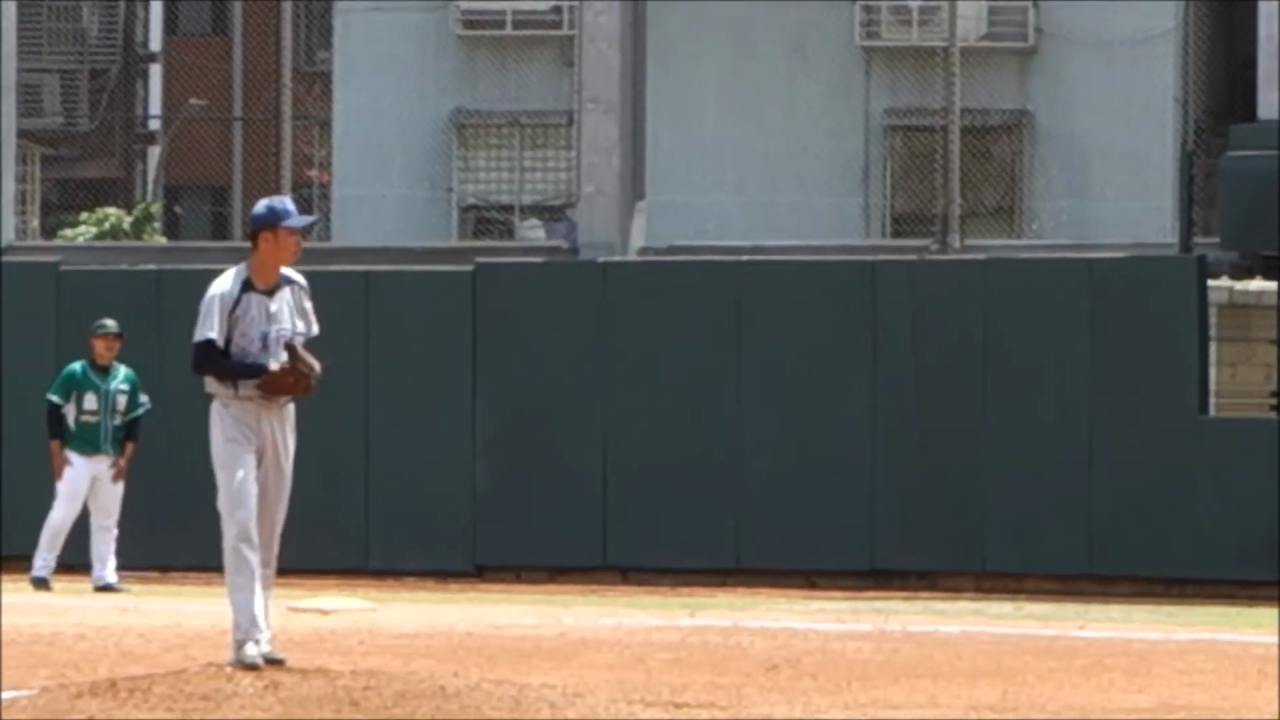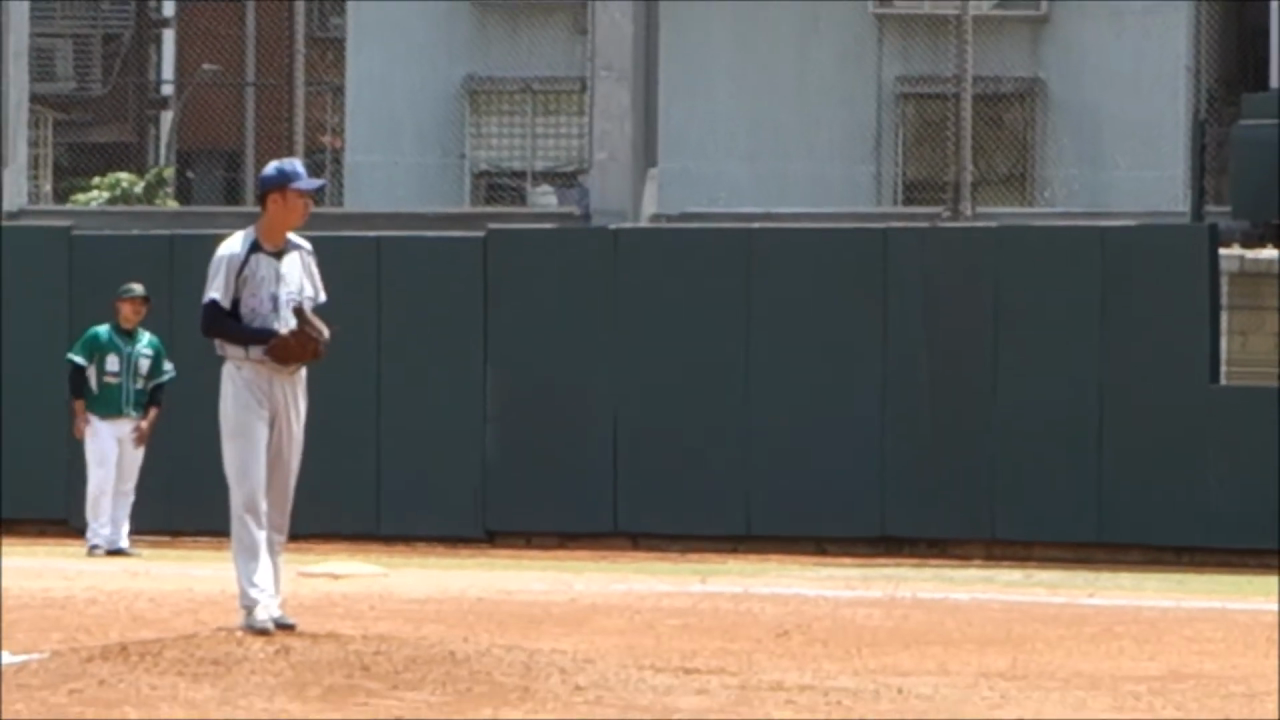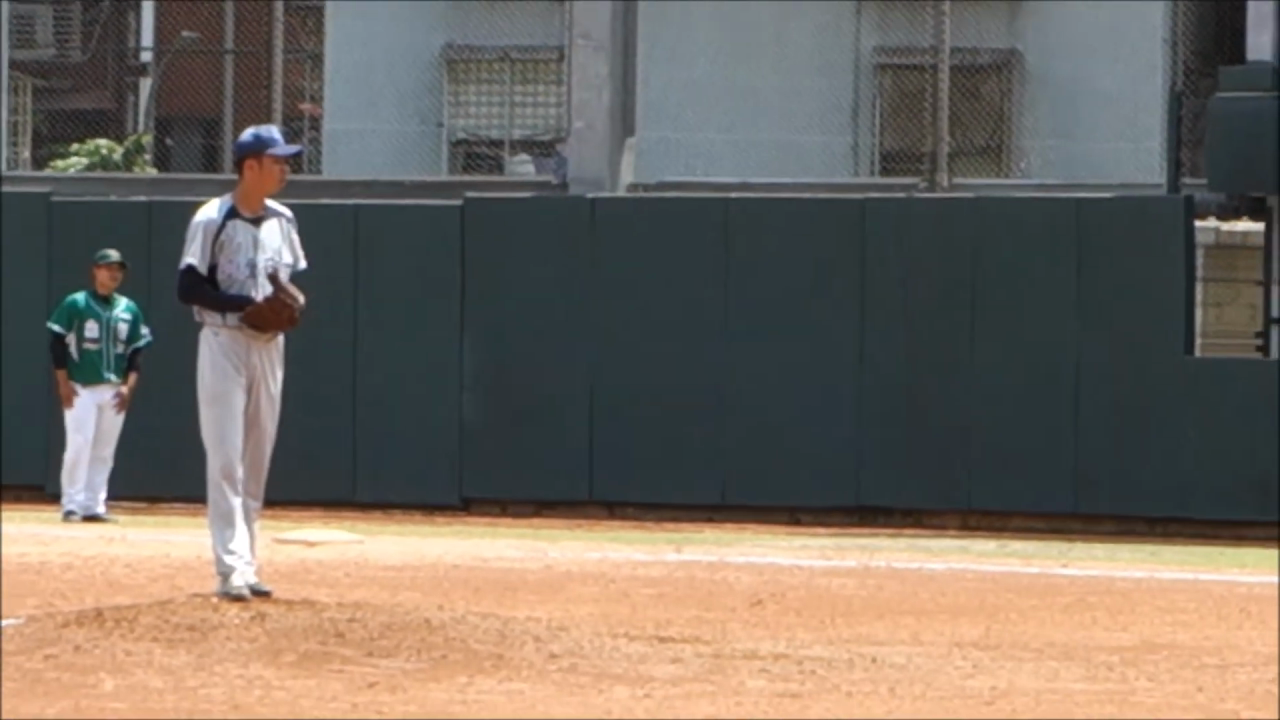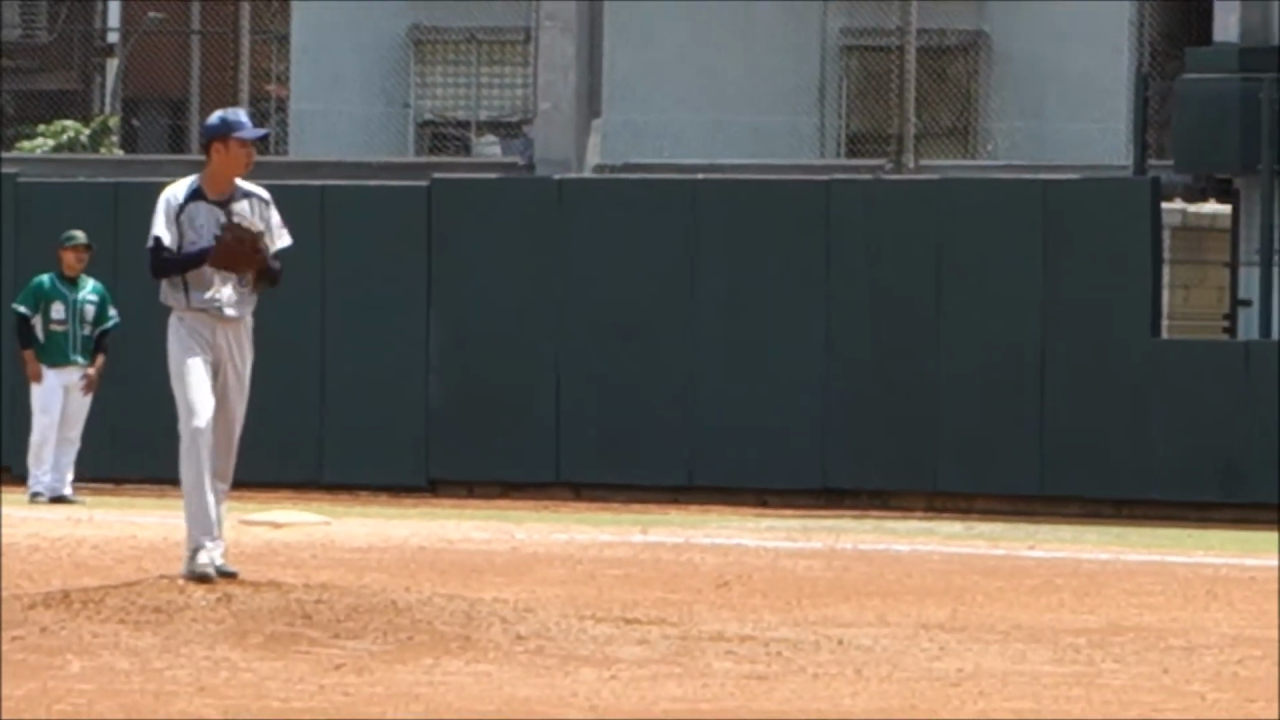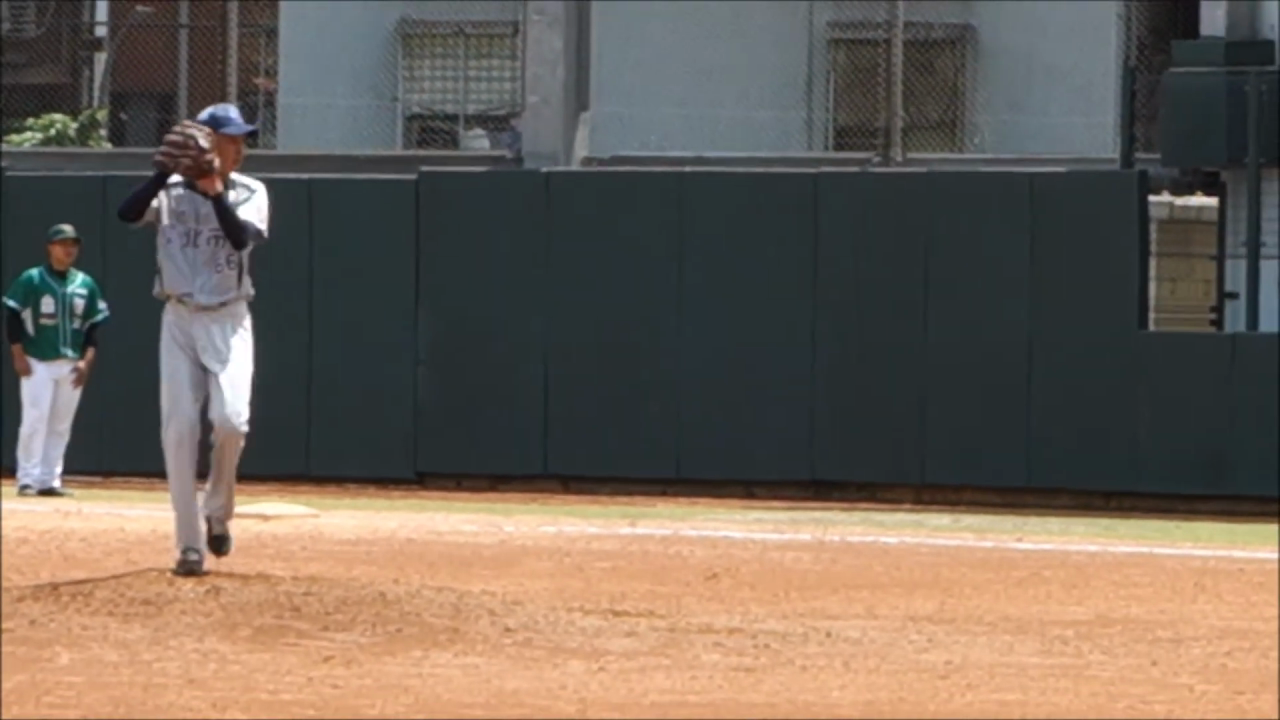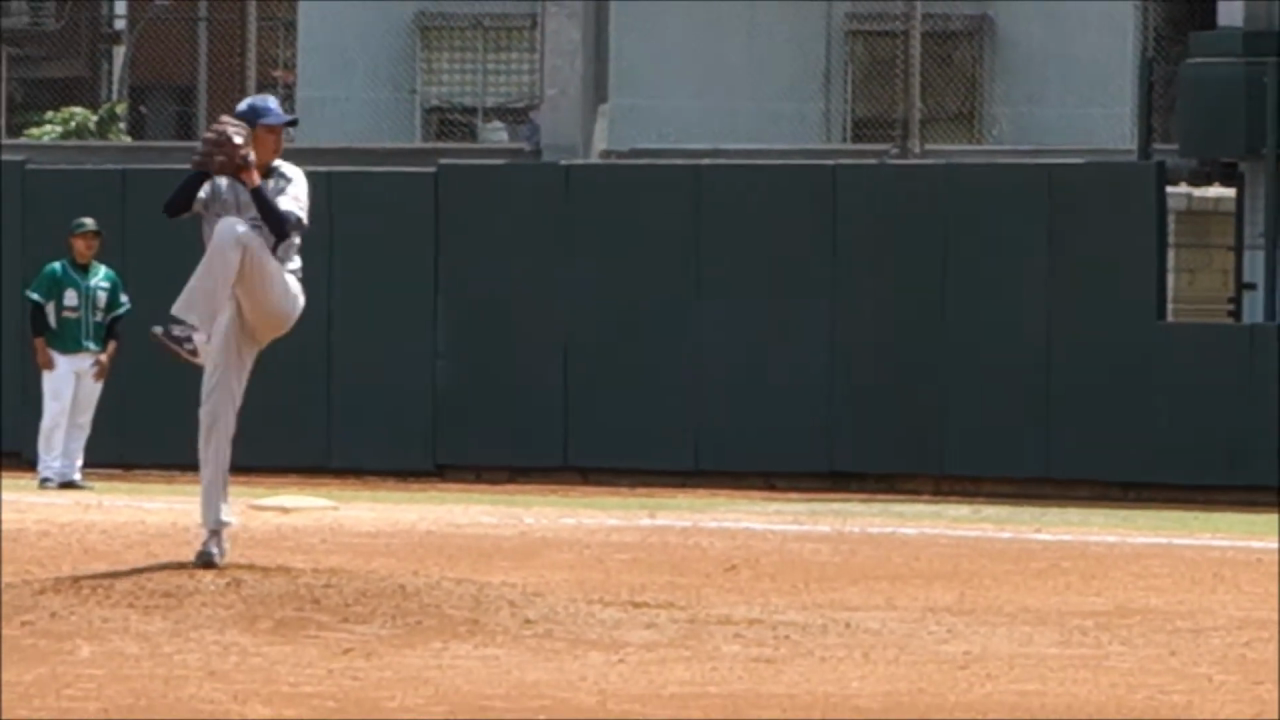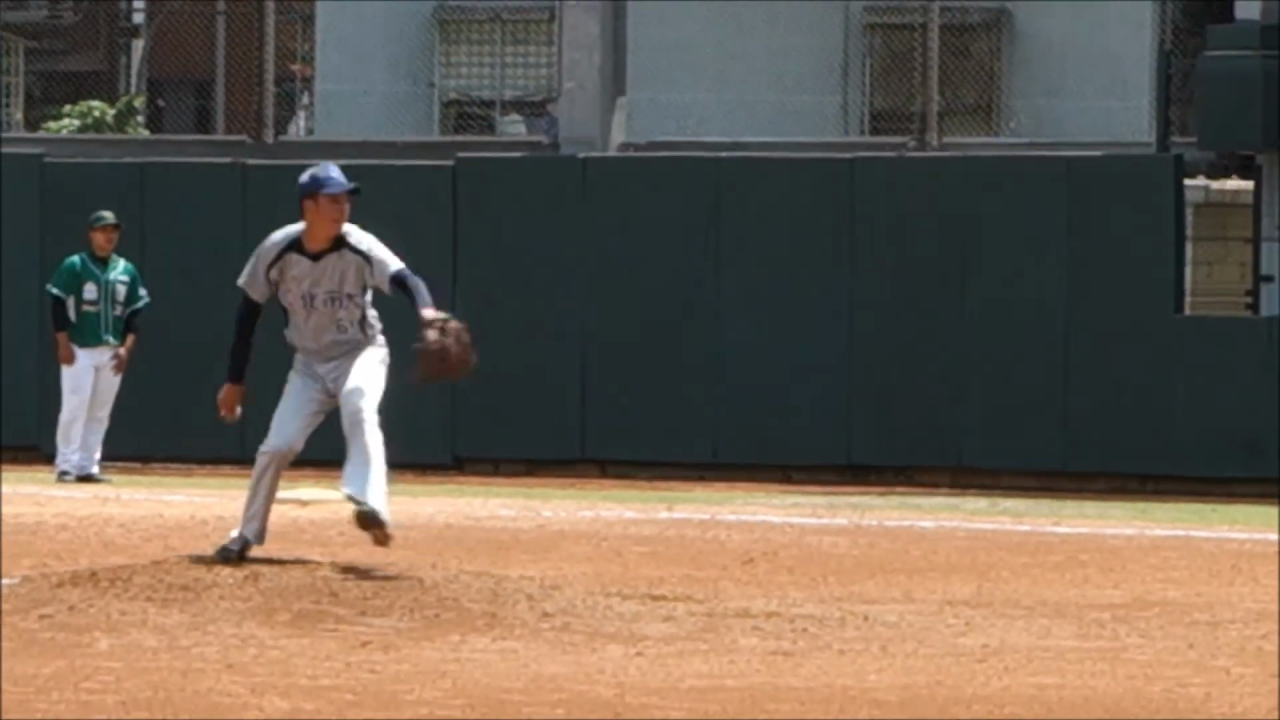
dt=0.4s
person 1, frame 1
left shoulder: (297, 288)
right shoulder: (225, 292)
right elbow: (203, 361)
right wrist: (262, 370)
left hip: (280, 414)
right hip: (235, 414)
left knee: (269, 531)
right knee: (241, 524)
left ankle: (259, 633)
right ankle: (248, 637)
person 1, frame 2
left shoulder: (303, 252)
right shoulder: (234, 253)
right elbow: (211, 323)
right wrist: (271, 336)
left hip: (292, 380)
right hip: (247, 378)
left knee: (281, 495)
right knee: (249, 493)
left ankle: (270, 600)
right ankle: (257, 603)
person 1, frame 3
left shoulder: (283, 220)
right shoulder: (212, 219)
right elbow: (188, 289)
right wrist: (247, 303)
left hip: (269, 347)
right hip: (224, 345)
left knee: (257, 461)
right knee: (226, 460)
left ankle: (245, 566)
right ankle: (232, 569)
person 1, frame 4
left shoulder: (258, 201)
right shoulder: (177, 198)
left elbow: (277, 274)
right elbow: (158, 265)
left wrist: (262, 262)
right wrist: (211, 250)
left hip: (237, 330)
right hip: (190, 327)
left knee: (226, 441)
right knee: (198, 427)
left ankle: (213, 548)
right ankle: (201, 548)
person 1, frame 5
left shoulder: (250, 191)
right shoulder: (169, 190)
left elbow: (242, 238)
right elbow: (127, 213)
left wrist: (215, 190)
right wrist: (166, 169)
left hip: (229, 321)
right hip: (179, 319)
left knee: (231, 421)
right knee: (179, 430)
left ankle: (217, 511)
right ankle: (190, 544)
person 1, frame 6
left shoulder: (290, 178)
right shoulder: (212, 178)
left elbow: (286, 229)
right elbow: (172, 209)
left wrist: (253, 183)
right wrist: (208, 166)
left hip: (279, 299)
right hip: (231, 309)
left knee: (231, 229)
right knee: (215, 416)
left ankle: (188, 328)
right ankle: (214, 535)
person 1, frame 7
left shoulder: (359, 247)
right shoulder: (277, 249)
left elbow: (405, 279)
right elbow: (248, 311)
left wrist: (427, 312)
right wrist: (234, 379)
left hip: (361, 354)
right hip: (310, 364)
left knee: (358, 402)
right knee: (276, 449)
left ankle: (370, 505)
right ankle: (249, 534)
person 2, frame 1
left shoulder: (129, 378)
right shoulder: (73, 373)
left elbow: (134, 420)
right elbow: (53, 413)
left wrist: (125, 457)
right wrist: (57, 454)
left hip: (111, 460)
right hip: (76, 457)
left knee: (107, 520)
right knee: (63, 513)
left ankle: (104, 577)
right ankle: (41, 570)
person 2, frame 2
left shoulder: (153, 344)
right shoulder: (97, 336)
left elbow: (158, 387)
right elbow: (77, 374)
left wrist: (148, 421)
right wrist: (80, 414)
left hip: (134, 424)
right hip: (99, 421)
left knee: (126, 485)
right knee: (101, 480)
left ankle: (117, 541)
right ankle: (96, 539)
person 2, frame 3
left shoulder: (130, 309)
right shoulder: (75, 303)
left elbow: (136, 351)
right elbow: (57, 343)
left wrist: (129, 385)
right wrist: (63, 382)
left hip: (115, 390)
right hip: (81, 388)
left knee: (104, 451)
right knee: (78, 447)
left ankle: (93, 506)
right ankle: (72, 505)
person 2, frame 4
left shoulder: (97, 291)
right shoulder: (42, 285)
left elbow: (104, 332)
right elbow: (23, 323)
left wrist: (97, 367)
right wrist: (31, 361)
left hip: (82, 372)
right hip: (48, 369)
left knee: (72, 433)
right knee: (44, 428)
left ankle: (60, 488)
right ankle: (38, 487)
person 2, frame 5
left shoulder: (86, 284)
right shoulder: (31, 279)
left elbow: (93, 326)
right elbow: (13, 317)
left wrist: (87, 360)
right wrist: (19, 356)
left hip: (72, 365)
right hip: (37, 362)
left knee: (61, 426)
right knee: (34, 421)
left ankle: (49, 480)
right ankle: (27, 479)
person 2, frame 6
left shoulder: (109, 277)
right shoulder: (54, 272)
left elbow: (115, 319)
right elbow: (37, 311)
left wrist: (108, 353)
right wrist: (41, 349)
left hip: (93, 358)
right hip: (59, 355)
left knee: (82, 419)
right knee: (55, 414)
left ankle: (69, 473)
right ankle: (48, 472)
person 2, frame 7
left shoulder: (128, 270)
right shoulder: (73, 265)
left elbow: (134, 312)
right elbow: (58, 305)
left wrist: (127, 347)
right wrist: (63, 344)
left hip: (112, 352)
right hip: (79, 349)
left knee: (100, 413)
right knee: (74, 408)
left ankle: (88, 466)
right ankle: (66, 465)
